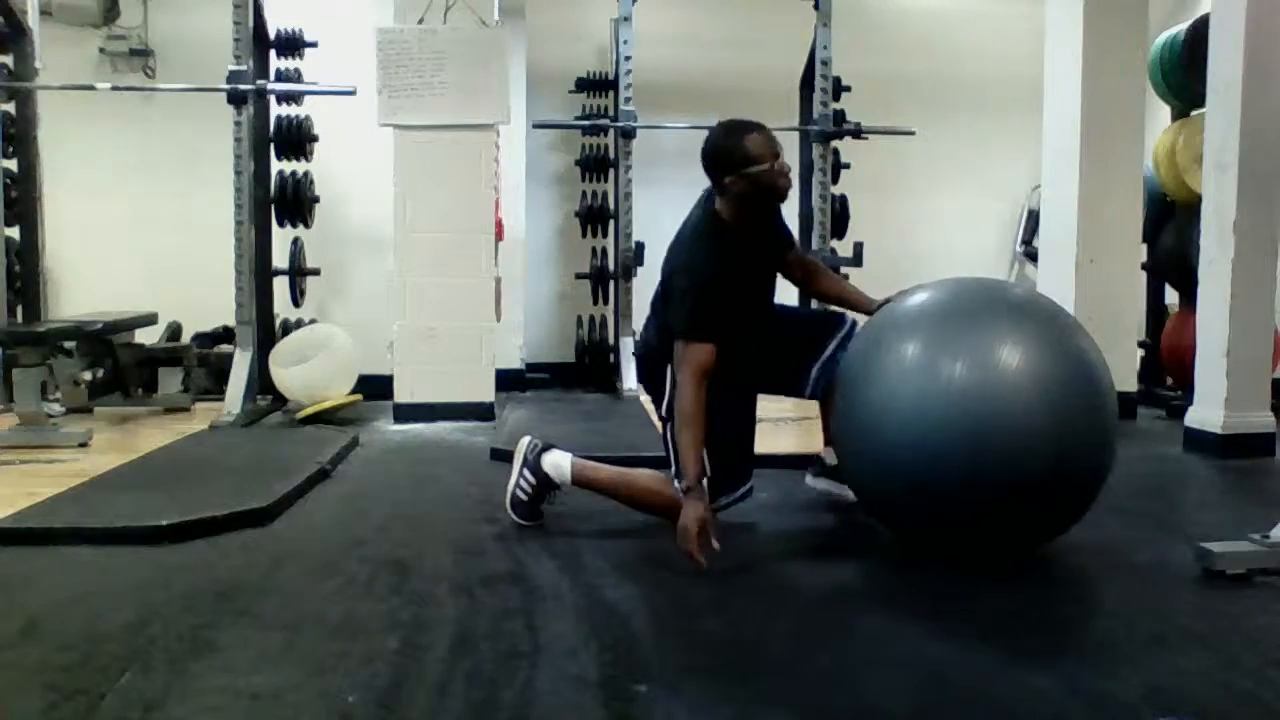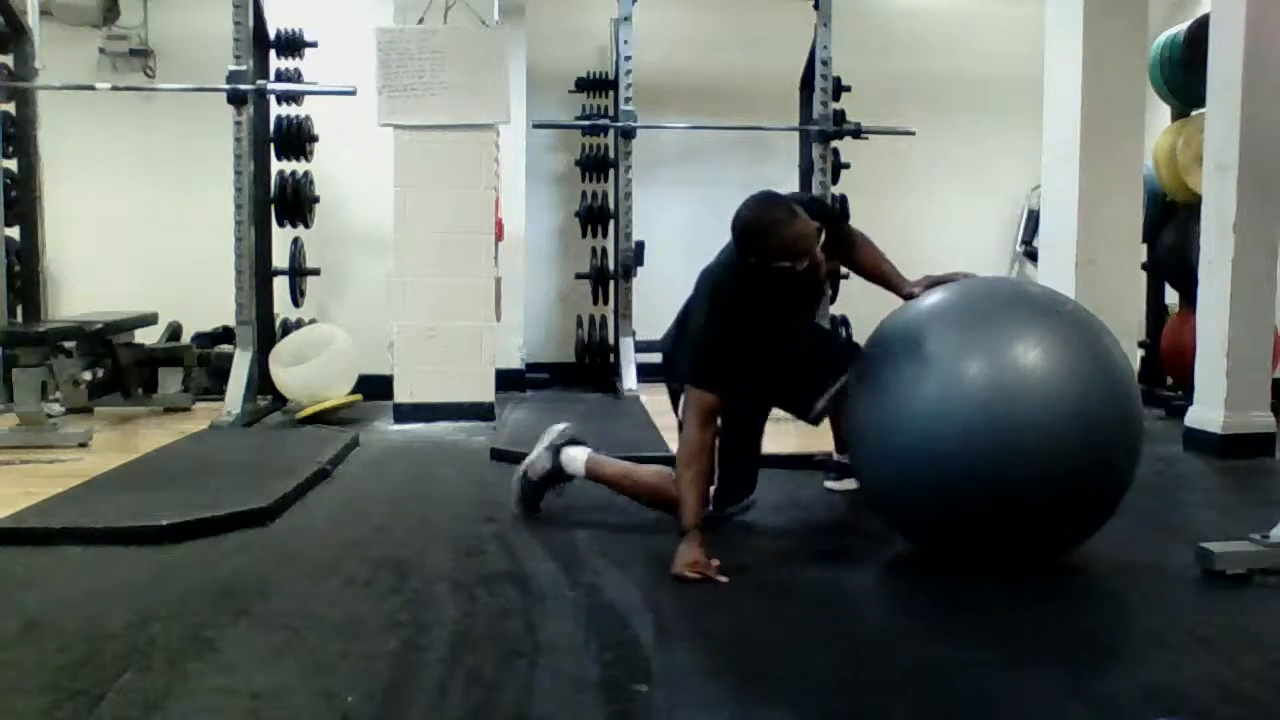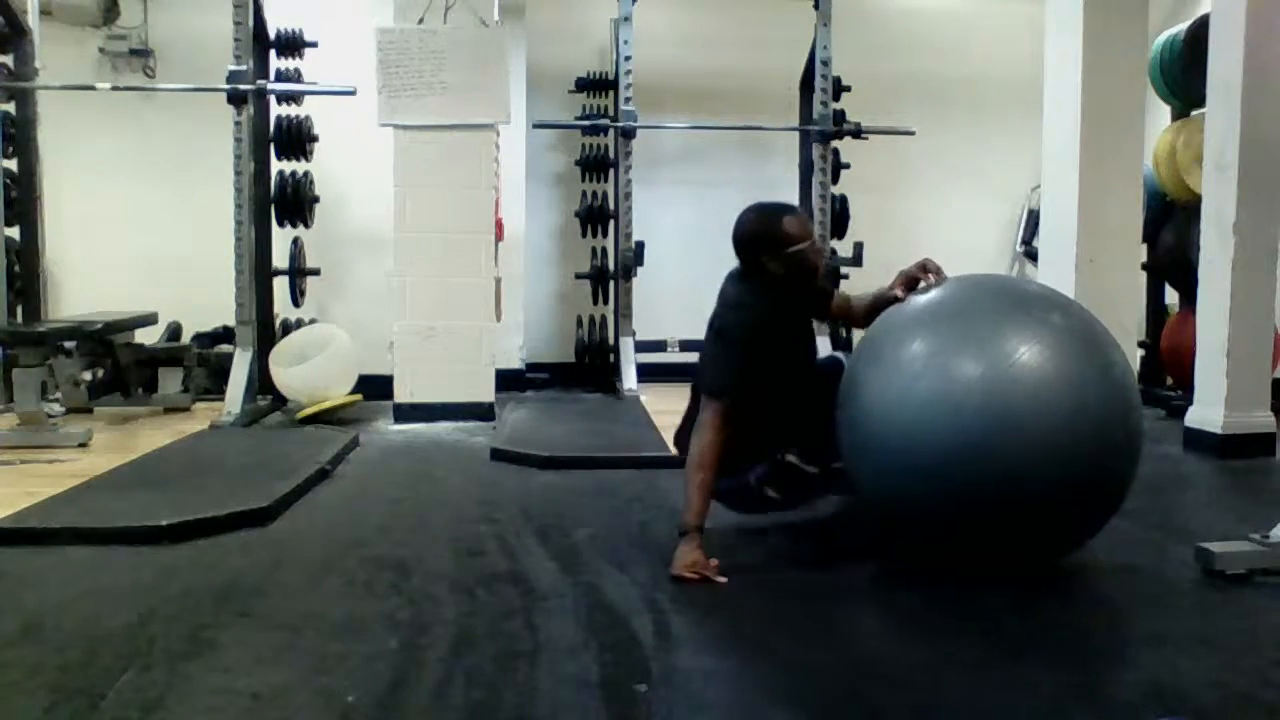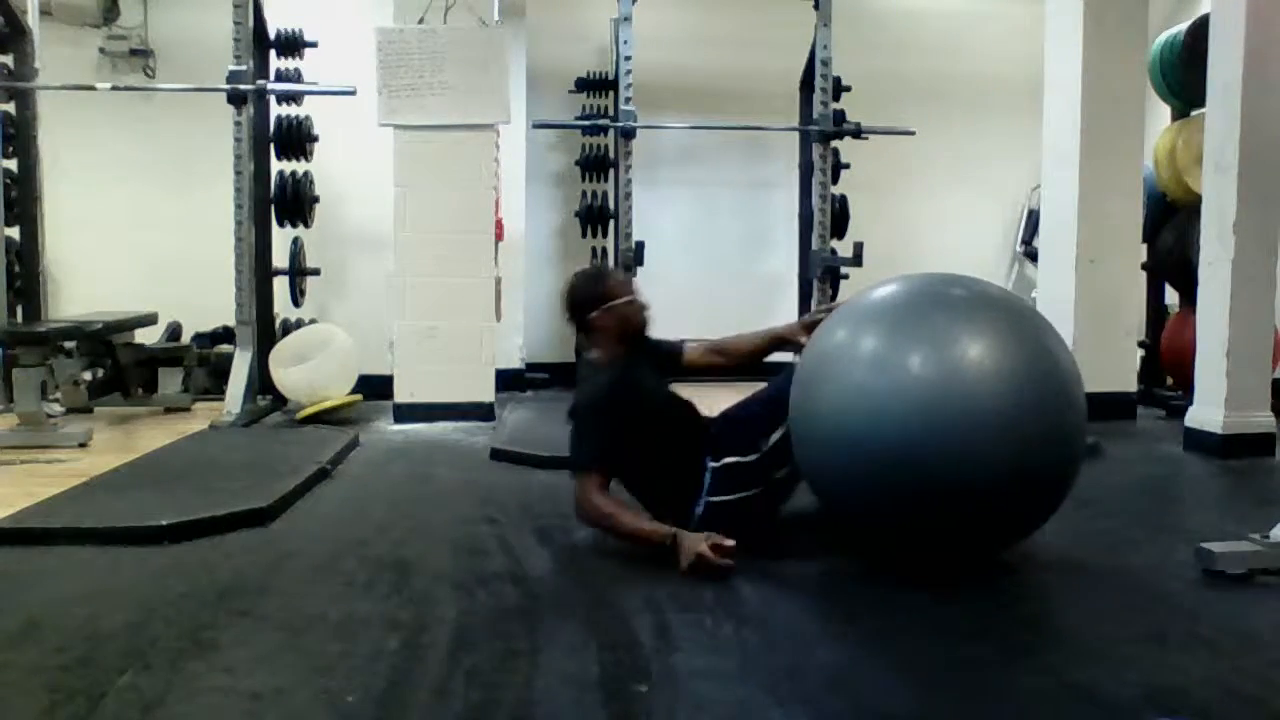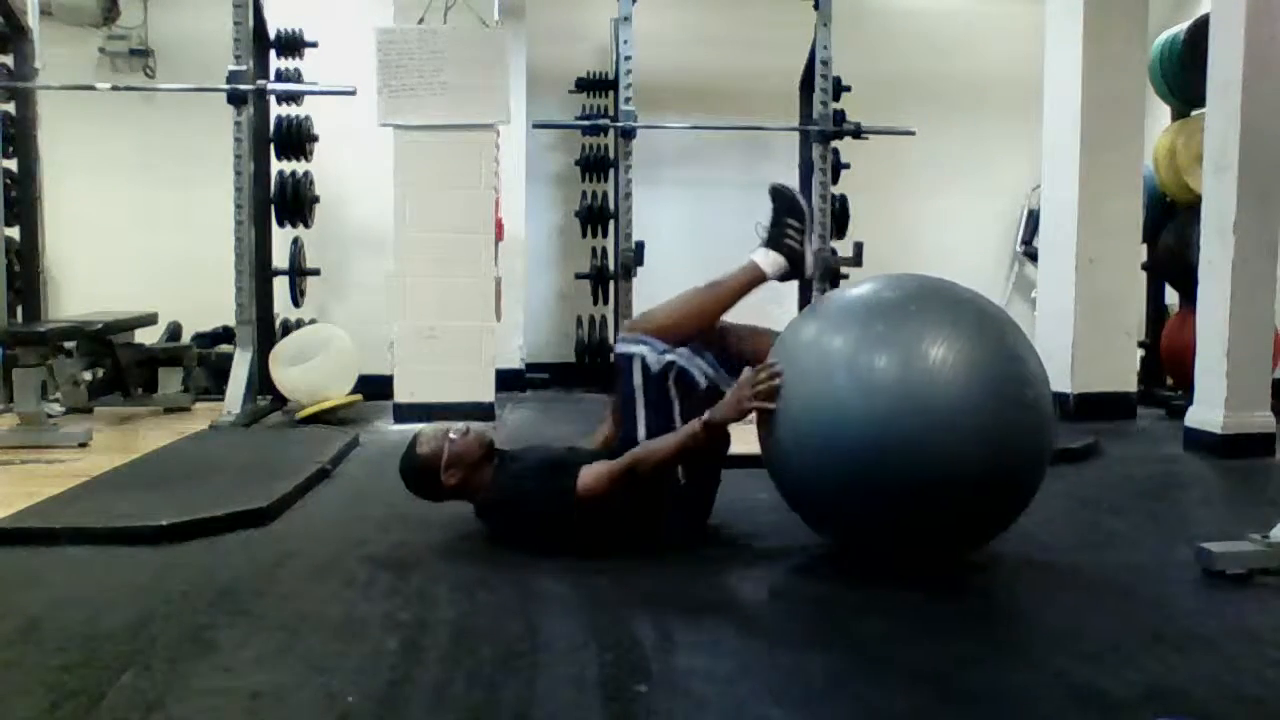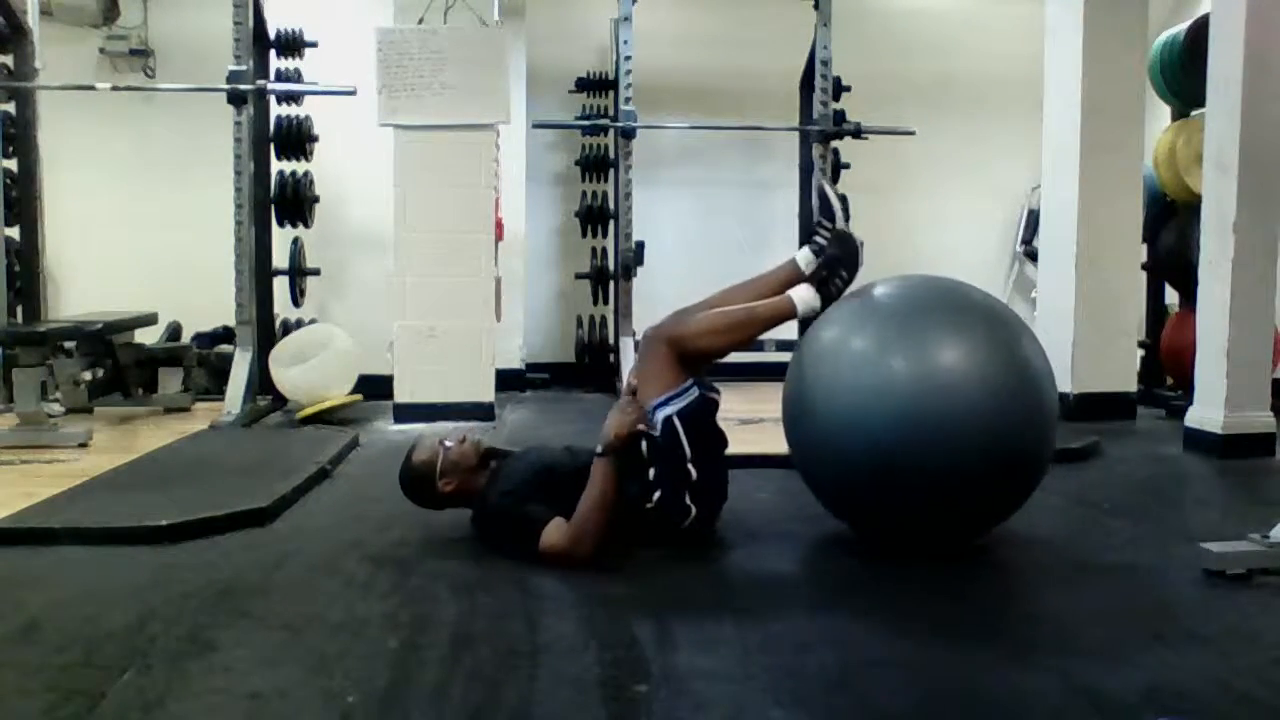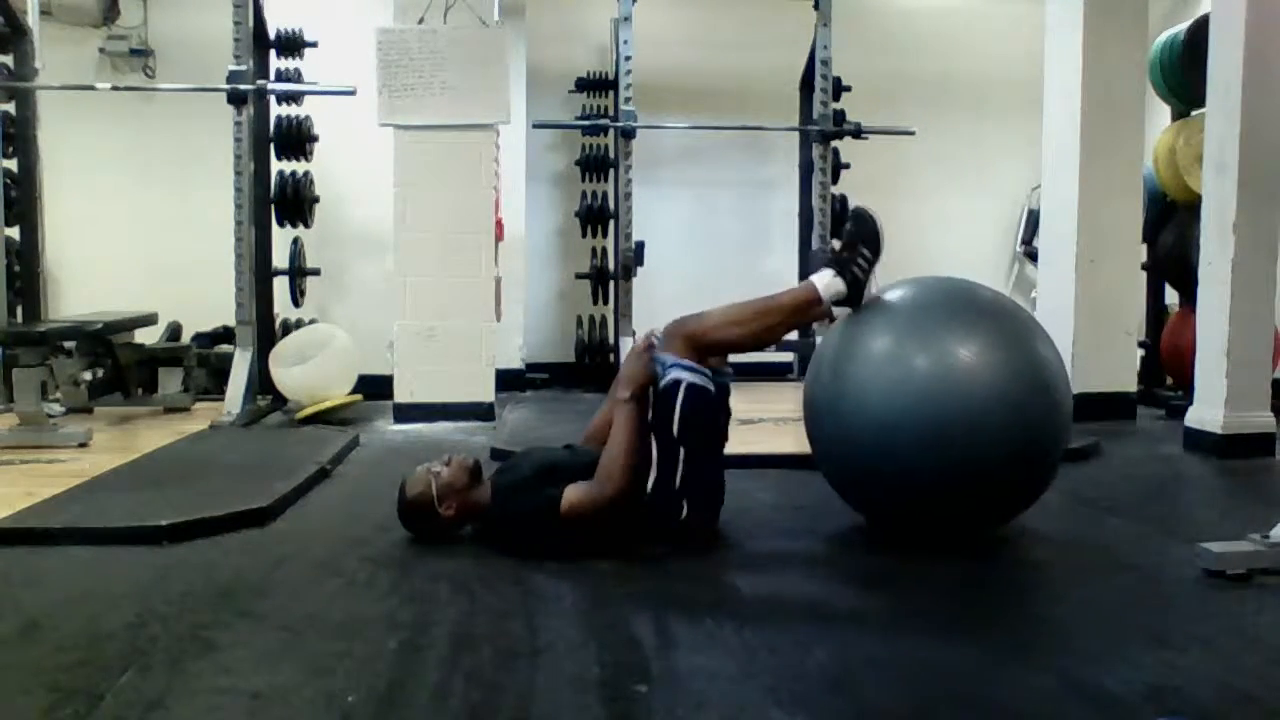
dt=0.7s
person 1, frame 1
left shoulder: (756, 206)
right shoulder: (700, 260)
left elbow: (800, 268)
right elbow: (692, 377)
left wrist: (874, 306)
right wrist: (693, 495)
right hip: (680, 355)
left knee: (839, 337)
right knee: (716, 492)
left ankle: (833, 468)
right ankle: (551, 465)
person 1, frame 2
left shoulder: (809, 218)
right shoulder: (723, 301)
left elbow: (850, 242)
right elbow: (700, 420)
left wrist: (904, 287)
right wrist: (691, 538)
right hip: (709, 369)
right knee: (720, 500)
left ankle: (849, 465)
right ankle: (570, 458)
person 1, frame 3
left shoulder: (778, 290)
right shoulder: (744, 323)
left elbow: (851, 310)
right elbow: (708, 428)
left wrist: (890, 294)
right wrist: (691, 538)
right hip: (746, 468)
person 1, frame 4
left shoulder: (629, 353)
right shoulder: (598, 397)
left elbow: (713, 354)
right elbow: (590, 500)
left wrist: (789, 333)
right wrist: (677, 538)
right hip: (708, 498)
person 1, frame 5
left shoulder: (508, 474)
right shoulder: (516, 496)
right elbow: (620, 474)
right wrist: (713, 419)
left hip: (662, 485)
right hip: (671, 496)
left knee: (700, 332)
right knee: (638, 338)
right ankle: (774, 257)
person 1, frame 6
left shoulder: (506, 473)
right shoulder: (499, 510)
right elbow: (580, 543)
left wrist: (626, 406)
right wrist: (610, 446)
left hip: (658, 479)
right hip: (678, 501)
left knee: (678, 331)
right knee: (662, 341)
left ankle: (809, 262)
right ankle: (810, 297)
person 1, frame 7
left shoulder: (509, 482)
right shoulder: (511, 511)
left elbow: (588, 447)
right elbow: (610, 490)
left wrist: (628, 379)
right wrist: (630, 393)
left hip: (666, 481)
right hip: (679, 500)
left knee: (692, 337)
right knee: (682, 339)
left ankle: (827, 293)
right ankle: (832, 283)
